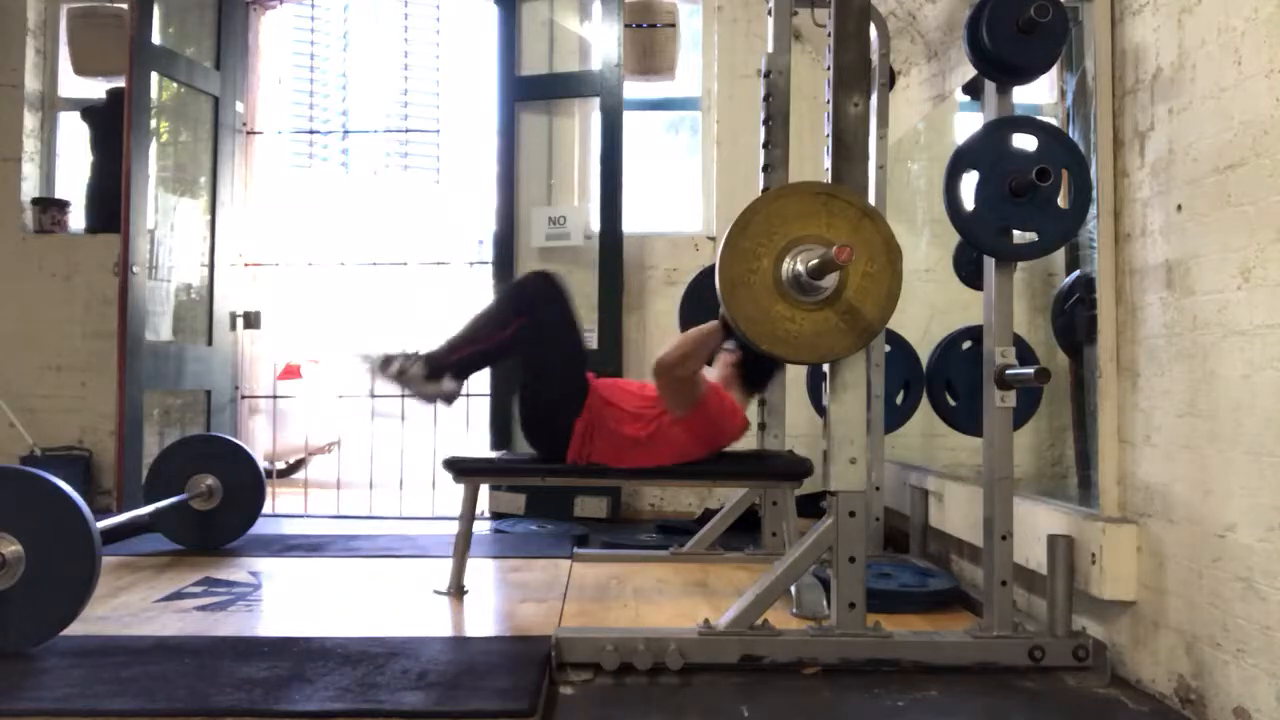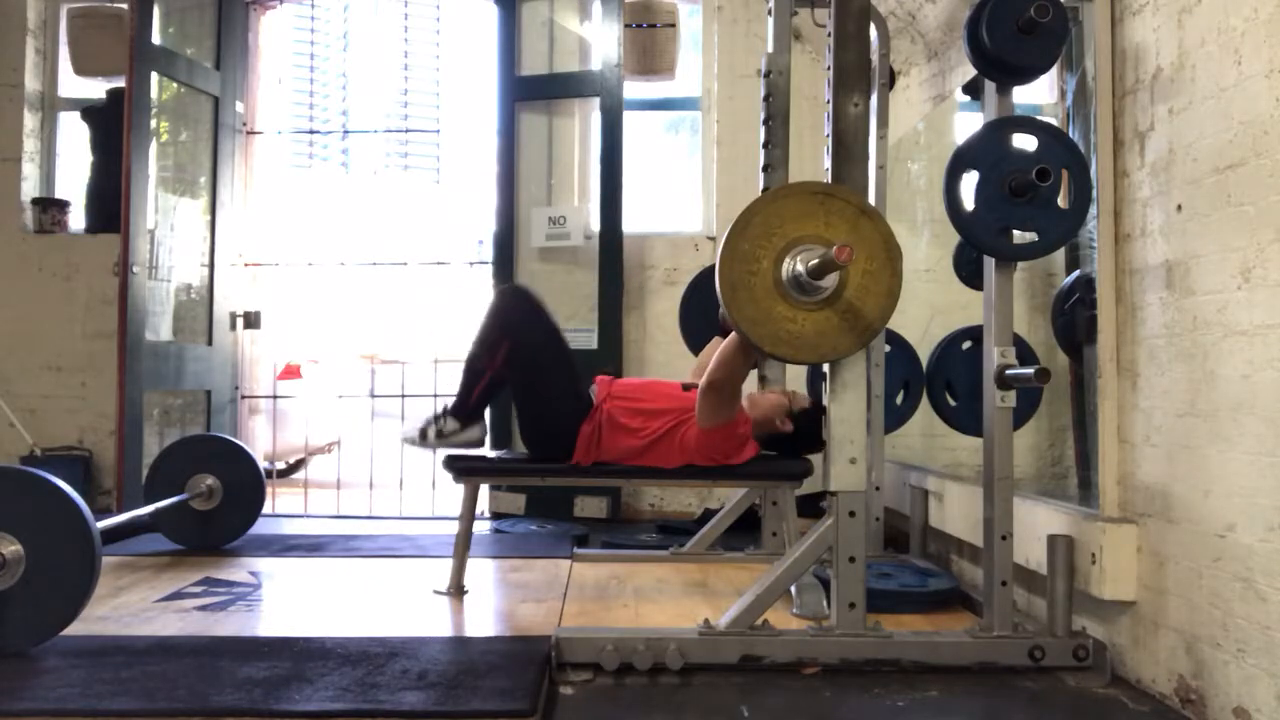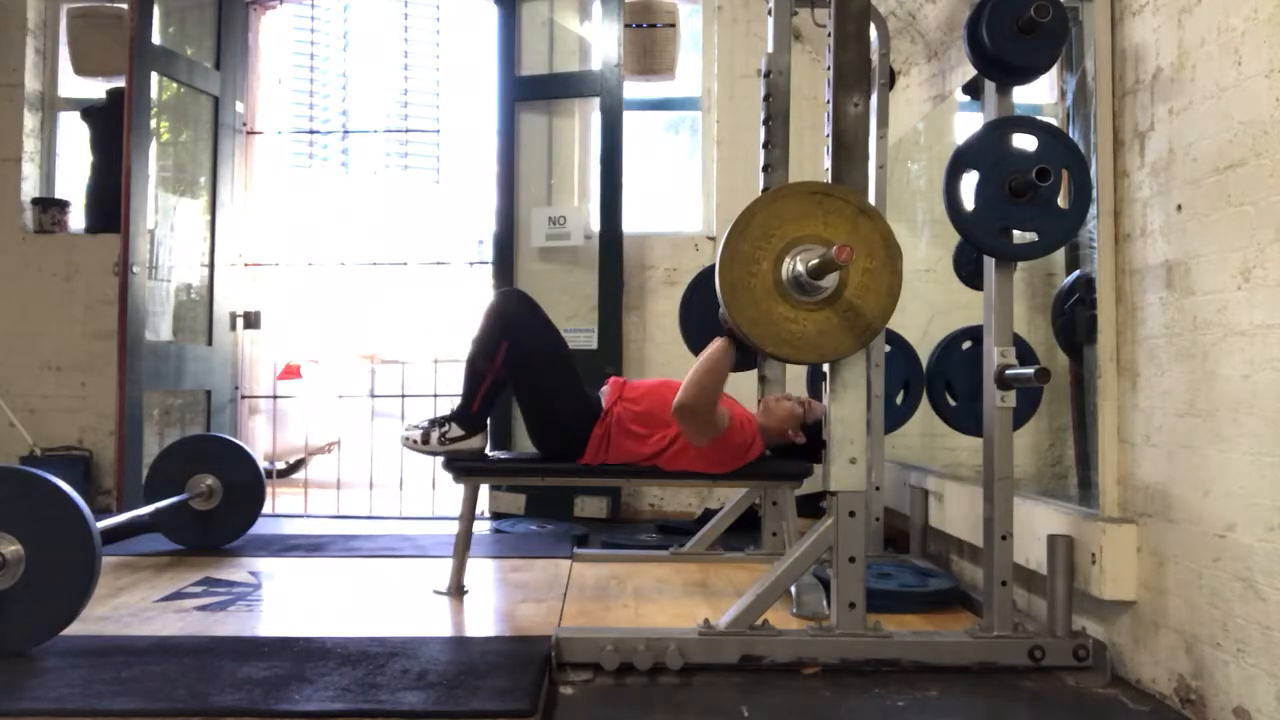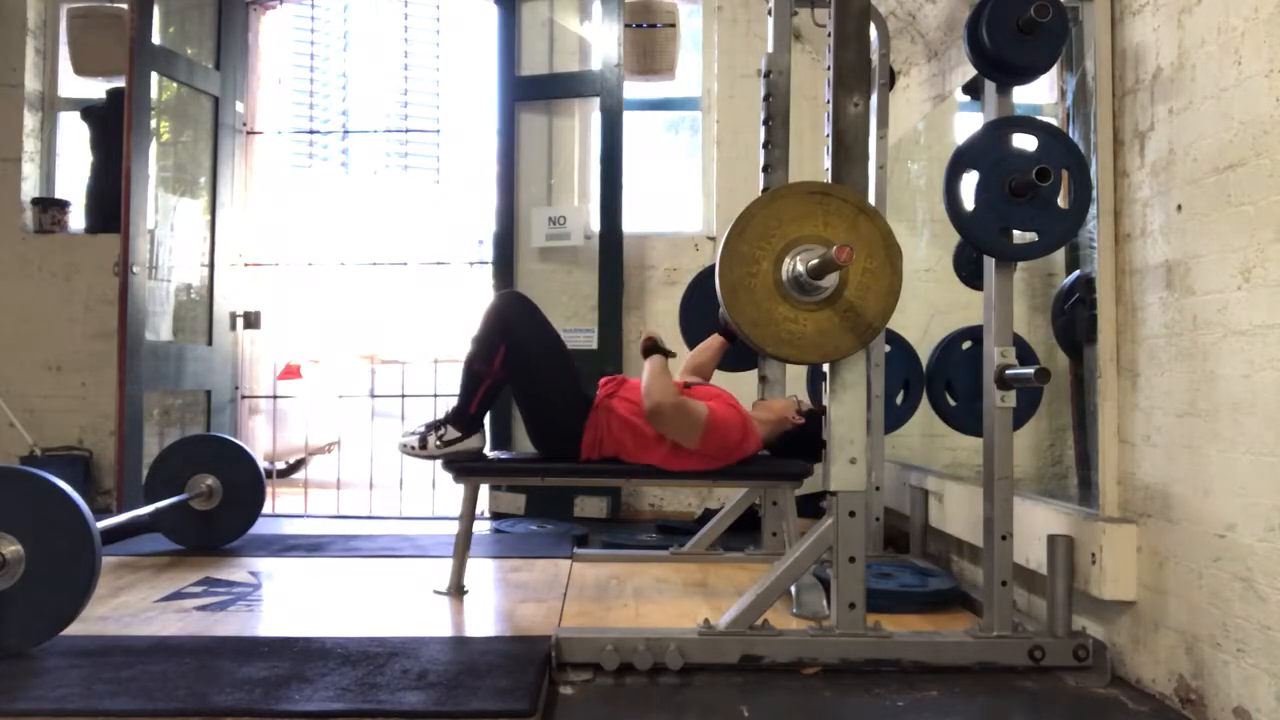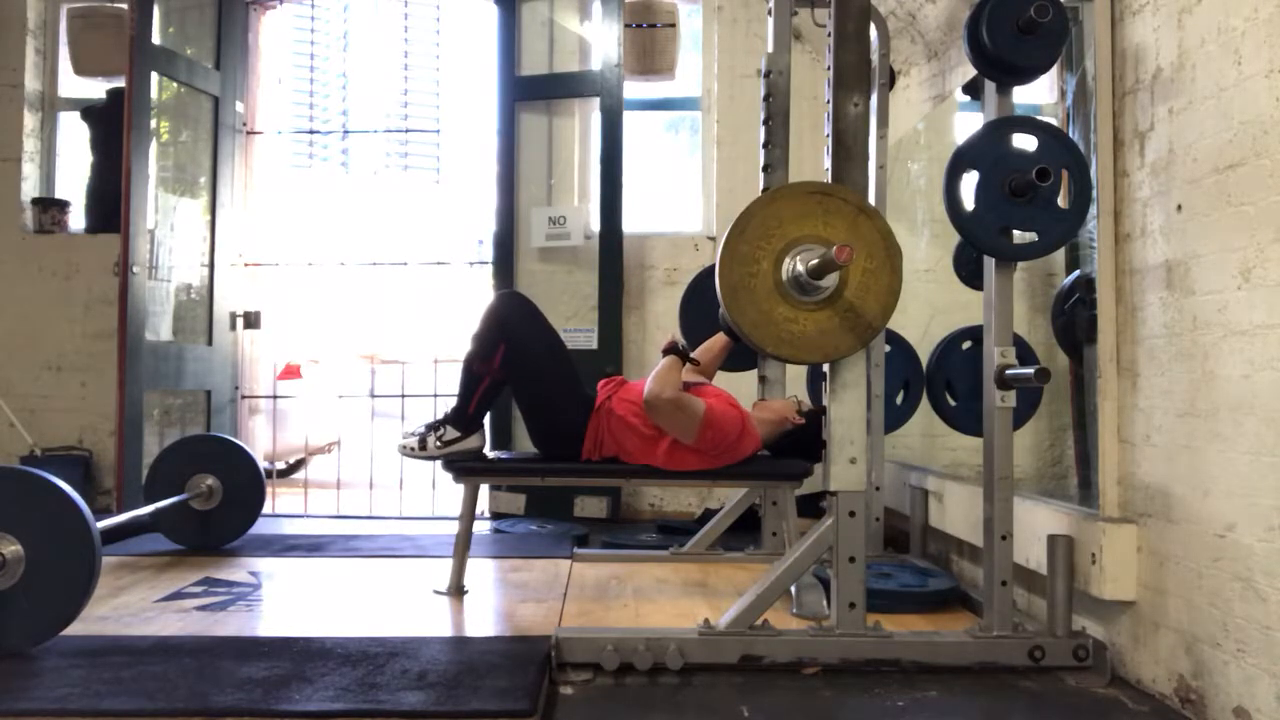
dt=1s
person 1, frame 1
left shoulder: (713, 411)
right shoulder: (729, 418)
left elbow: (668, 365)
right elbow: (677, 367)
left wrist: (724, 325)
right wrist: (720, 336)
left hip: (572, 432)
right hip: (587, 422)
left knee: (538, 293)
right knee: (540, 307)
left ankle: (435, 372)
right ankle: (441, 373)
person 1, frame 2
left shoulder: (730, 440)
right shoulder: (735, 428)
left elbow: (716, 381)
right elbow: (703, 376)
right wrist: (735, 325)
left hip: (569, 433)
right hip: (583, 416)
left knee: (513, 307)
right knee: (515, 307)
left ankle: (462, 421)
right ankle: (465, 419)
person 1, frame 3
left shoulder: (740, 438)
right shoulder: (742, 426)
left elbow: (686, 405)
right elbow: (700, 387)
left wrist: (732, 338)
right wrist: (730, 333)
left hip: (579, 434)
right hip: (591, 416)
left knee: (510, 310)
right knee: (513, 308)
left ankle: (465, 427)
right ankle: (467, 423)
person 1, frame 4
left shoulder: (731, 429)
right shoulder: (735, 425)
left elbow: (660, 406)
right elbow: (689, 376)
left wrist: (654, 351)
right wrist: (729, 332)
left hip: (578, 431)
right hip: (586, 422)
left knee: (509, 311)
right knee: (513, 312)
left ankle: (462, 427)
right ankle: (464, 424)
person 1, frame 5
left shoulder: (731, 428)
right shoulder: (735, 425)
left elbow: (658, 400)
right elbow: (695, 374)
left wrist: (673, 353)
right wrist: (733, 331)
left hip: (578, 430)
right hip: (587, 418)
left knee: (509, 311)
right knee: (512, 312)
left ankle: (461, 427)
right ankle: (463, 424)
